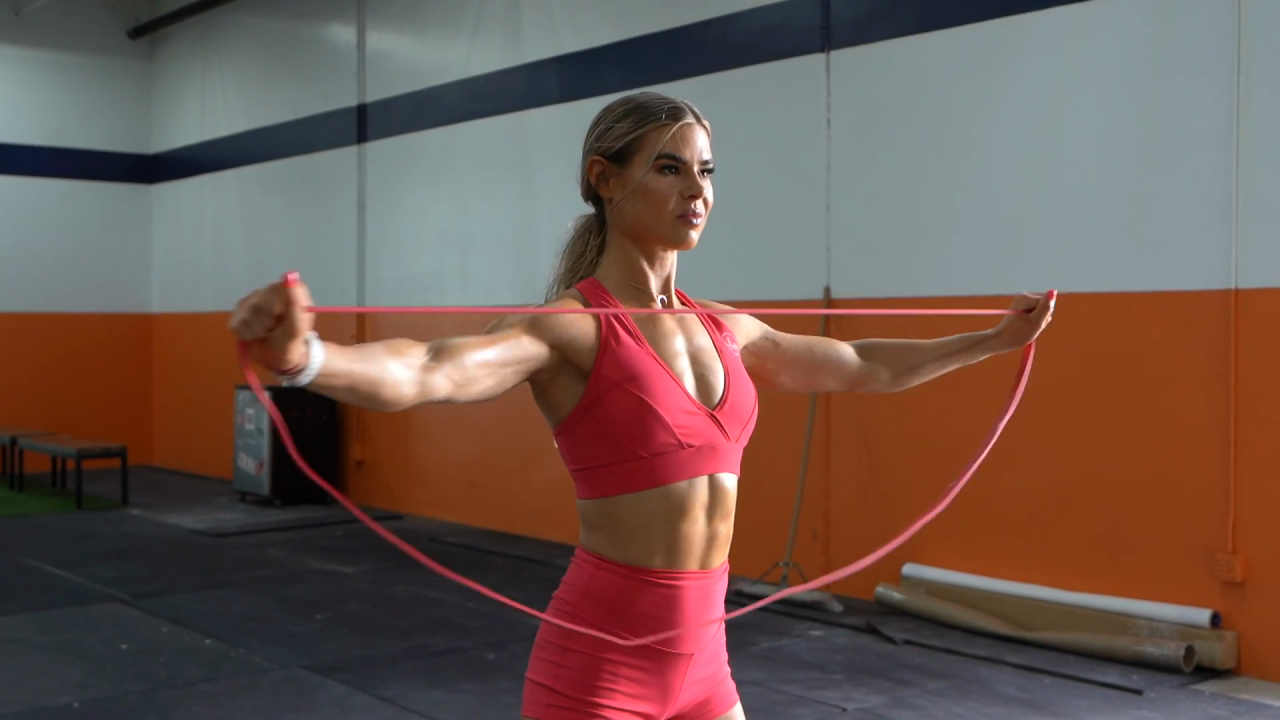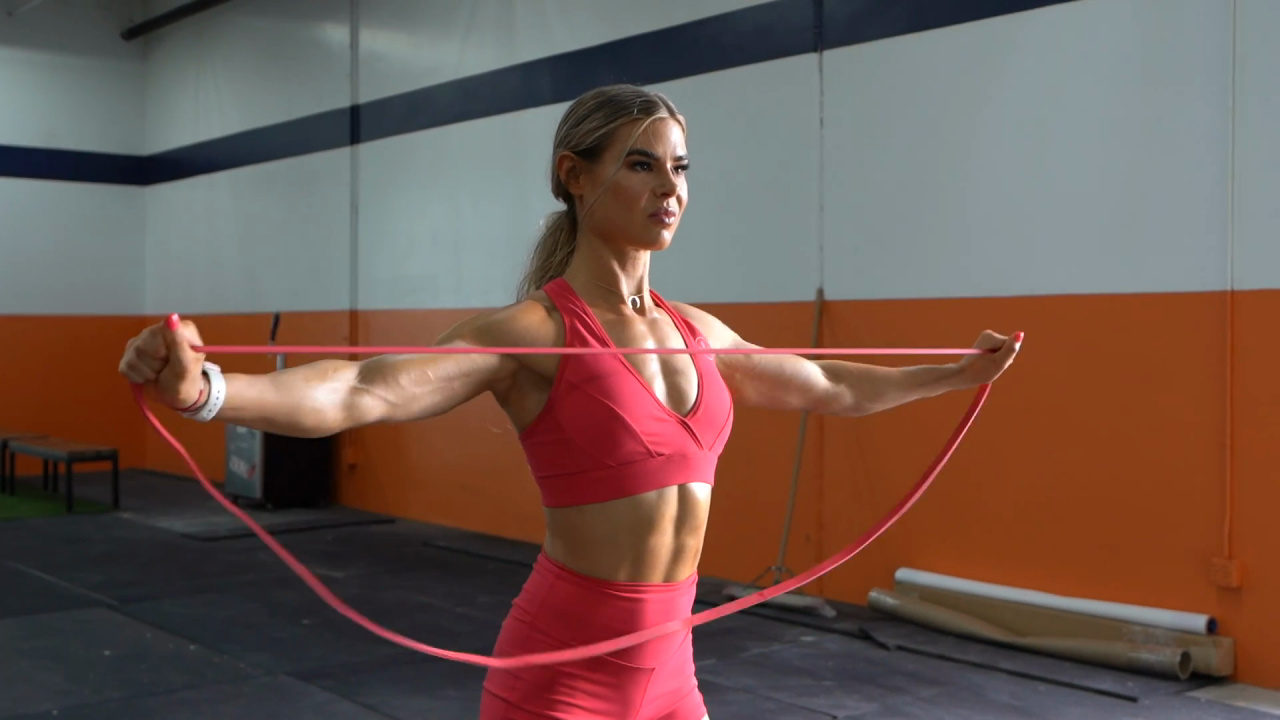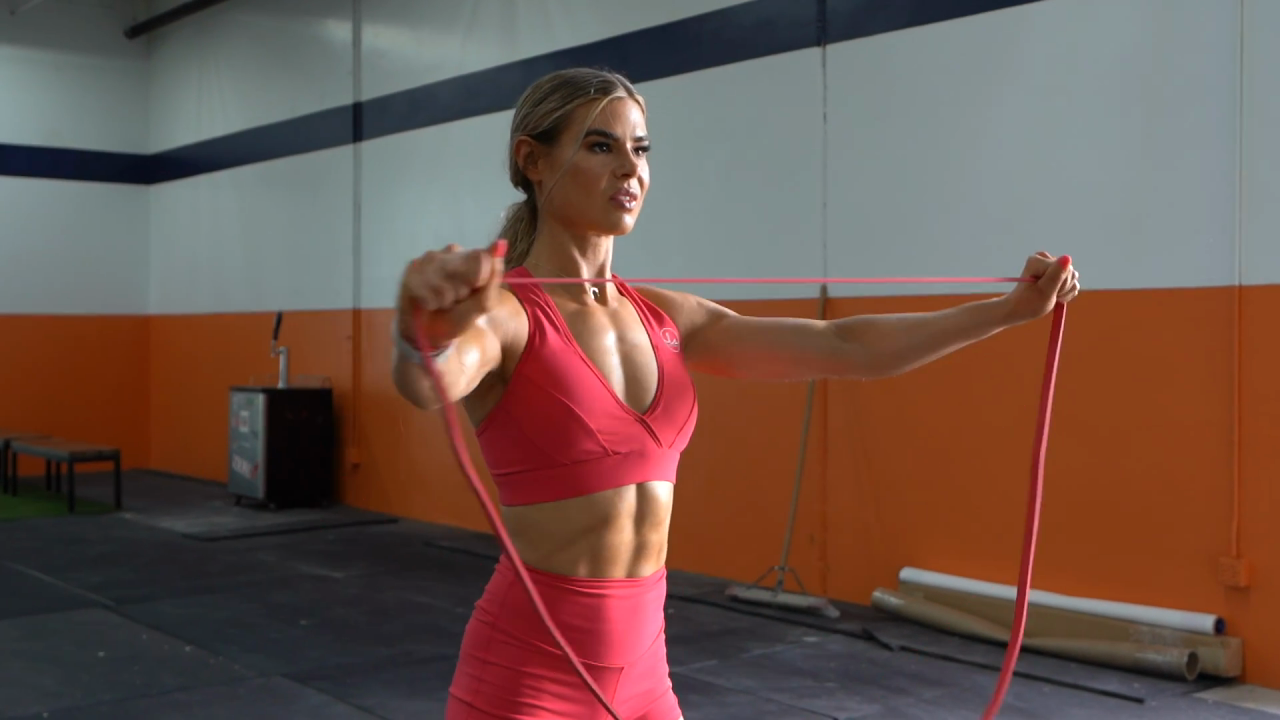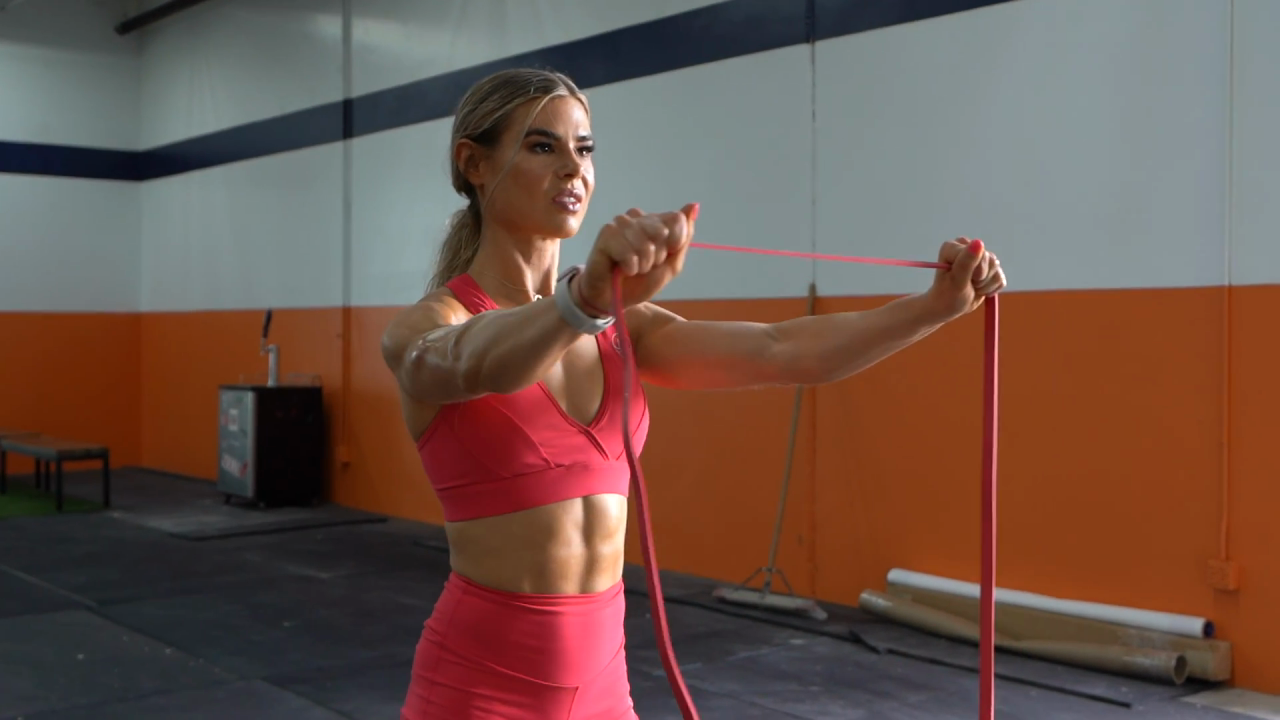
dt=0.5s
person 1, frame 1
left shoulder: (722, 331)
right shoulder: (567, 329)
left elbow: (867, 367)
right elbow: (424, 372)
left wrist: (997, 337)
right wrist: (300, 354)
person 1, frame 2
left shoulder: (690, 332)
right shoulder: (525, 332)
left elbow: (829, 387)
right elbow: (357, 395)
left wrist: (960, 372)
right wrist: (199, 390)
person 1, frame 3
left shoulder: (666, 319)
right shoulder: (491, 316)
left elbow: (846, 348)
right elbow: (430, 379)
left wrist: (1011, 307)
right wrist: (426, 335)
person 1, frame 4
left shoulder: (621, 327)
right shoulder: (426, 329)
left elbow: (783, 352)
right elbow: (488, 364)
left wrist: (936, 305)
right wrist: (590, 296)
